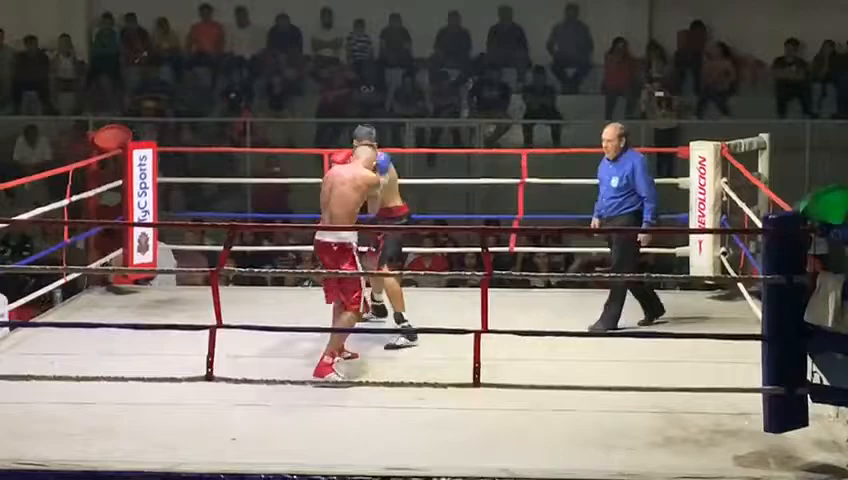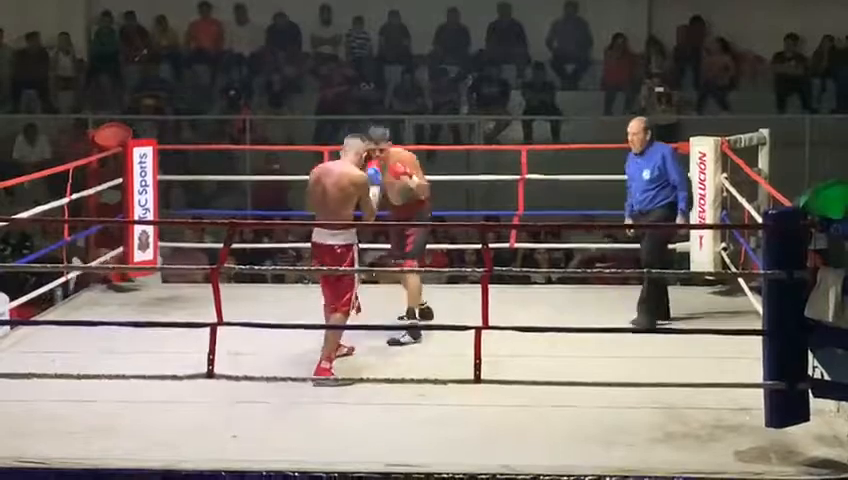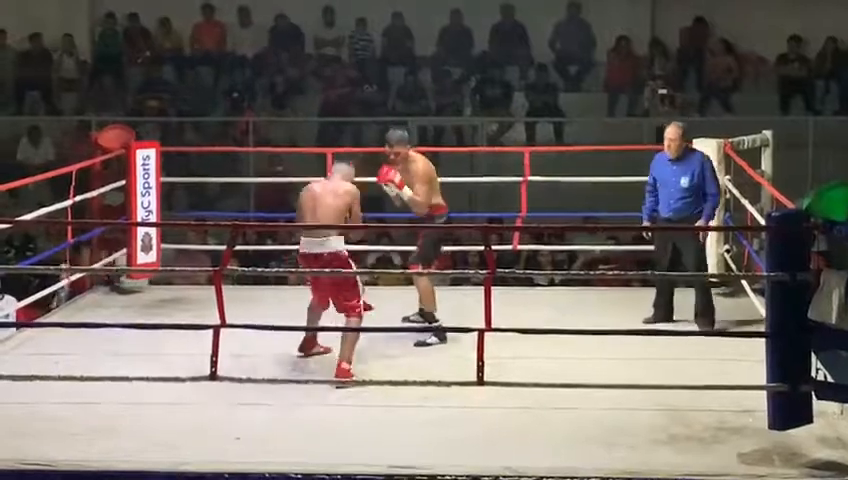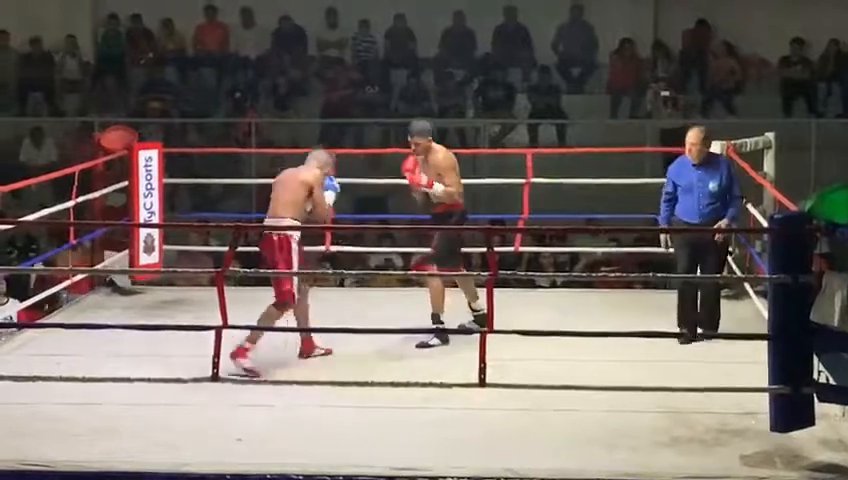
dt=0.4s
person 1, frame 1
left shoulder: (333, 171)
right shoulder: (370, 178)
right elbow: (375, 202)
left hip: (321, 239)
right hip: (341, 243)
left knee: (341, 297)
right knee: (354, 307)
left ankle: (336, 349)
right ankle: (324, 365)
person 1, frame 2
left shoulder: (318, 171)
right shoulder: (358, 177)
right elbow: (369, 217)
left hip: (319, 240)
right hip: (342, 243)
left knee: (332, 299)
right knee: (341, 308)
left ankle: (333, 347)
right ankle: (323, 368)
person 1, frame 3
left shoulder: (308, 189)
right shoulder: (351, 190)
right elbow: (356, 227)
left hip: (307, 250)
right hip: (332, 251)
left knee: (320, 294)
right knee: (354, 310)
left ankle: (309, 344)
right ankle: (343, 368)
person 1, frame 4
left shoulder: (284, 175)
right shoulder: (315, 177)
right elbow: (323, 216)
right wrist: (330, 195)
left hip: (271, 231)
right hip: (282, 235)
left knee: (301, 290)
right knee: (285, 300)
left ankle: (308, 345)
right ankle: (243, 350)
person 2, frame 1
left shoulder: (380, 162)
right shoulder: (373, 161)
left elbow: (376, 195)
left hip: (395, 218)
right hip: (385, 215)
left knee: (384, 269)
left ankle: (406, 331)
right ankle: (377, 307)
person 2, frame 2
left shoulder: (406, 158)
right shoulder: (374, 164)
left elbow: (426, 192)
left wrist: (409, 178)
right wrist: (373, 182)
left hip: (417, 213)
right hip: (397, 214)
left knee: (410, 265)
right knee: (401, 264)
left ankle: (414, 329)
right ankle: (422, 309)
person 2, frame 3
left shoulder: (418, 167)
right shoulder: (401, 164)
left elbow: (420, 207)
right elbow: (400, 202)
left wrist: (400, 186)
right wrist: (390, 186)
left hip: (436, 218)
right hip: (431, 218)
left knee: (418, 269)
right knee: (425, 265)
left ankle: (438, 330)
right ankle: (425, 312)
person 2, frame 4
left shoulder: (441, 157)
right shoulder: (422, 159)
left elbow: (456, 192)
right elbow: (421, 200)
left wrist: (430, 185)
right wrist: (413, 180)
left hip: (450, 216)
right hip: (441, 216)
left knee: (432, 269)
right knee: (454, 268)
left ankle: (439, 331)
right ankle: (480, 316)
person 3, frame 1
left shoulder: (636, 161)
right shoulder: (605, 163)
left elbow: (649, 196)
left wrist: (646, 226)
right wrist: (597, 215)
left hip: (627, 222)
right hip: (611, 223)
left knee: (620, 271)
right knee: (627, 270)
left ankle: (608, 320)
right ankle: (654, 309)
person 3, frame 2
left shoulder: (664, 153)
right shoulder: (631, 158)
left elbow: (682, 184)
left wrist: (682, 213)
right wrist: (629, 215)
left hip: (661, 214)
right hip: (641, 216)
left knee: (651, 260)
right knee: (652, 262)
left ankle: (648, 314)
right ankle: (658, 310)
person 3, frame 3
left shoulder: (699, 161)
right shoulder: (658, 161)
left elbow: (713, 194)
right elbow: (651, 192)
left wrist: (705, 219)
right wrist: (647, 217)
left hip: (691, 224)
right hip: (664, 223)
left knee: (697, 271)
right knee: (663, 269)
left ankle: (704, 319)
right ankle: (662, 312)
person 3, frame 4
left shoulder: (723, 165)
right shoulder: (677, 167)
left elbow: (736, 197)
right elbow: (667, 199)
left wrist: (728, 220)
right wrist: (664, 227)
left hip: (715, 231)
right hip: (685, 230)
left knee: (712, 281)
right knee: (685, 277)
left ankle: (708, 326)
right ankle: (687, 327)
